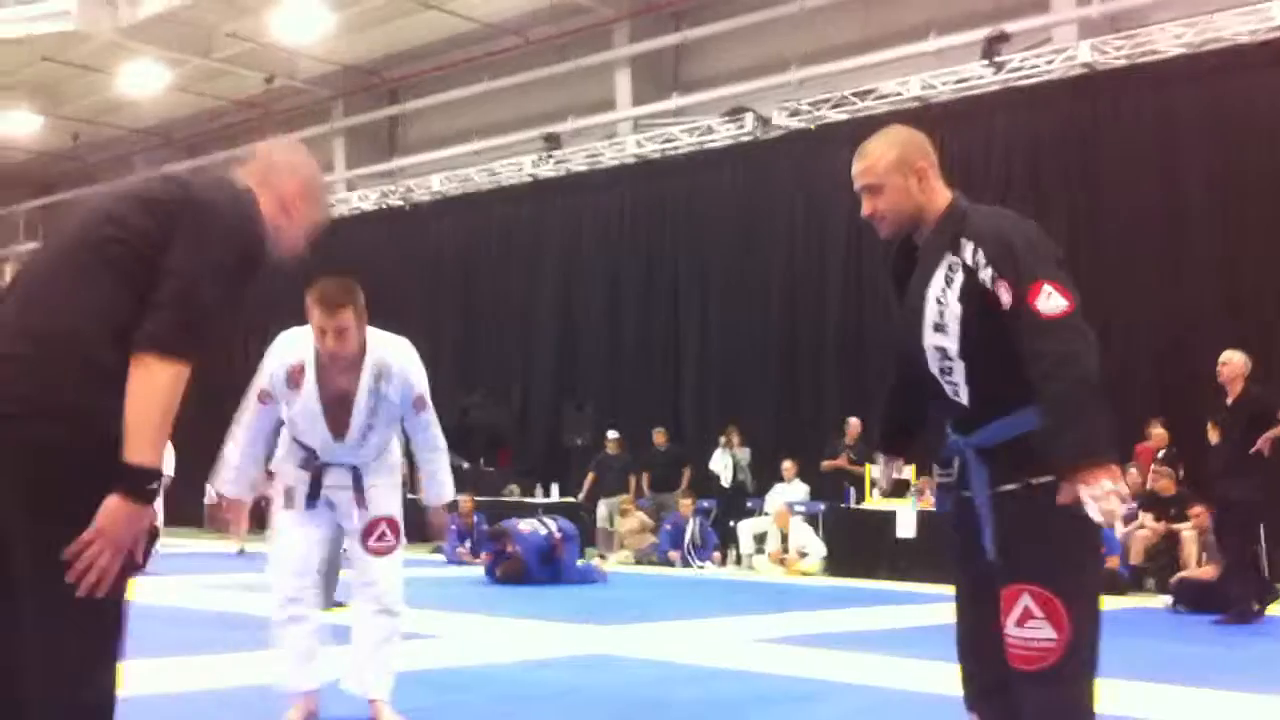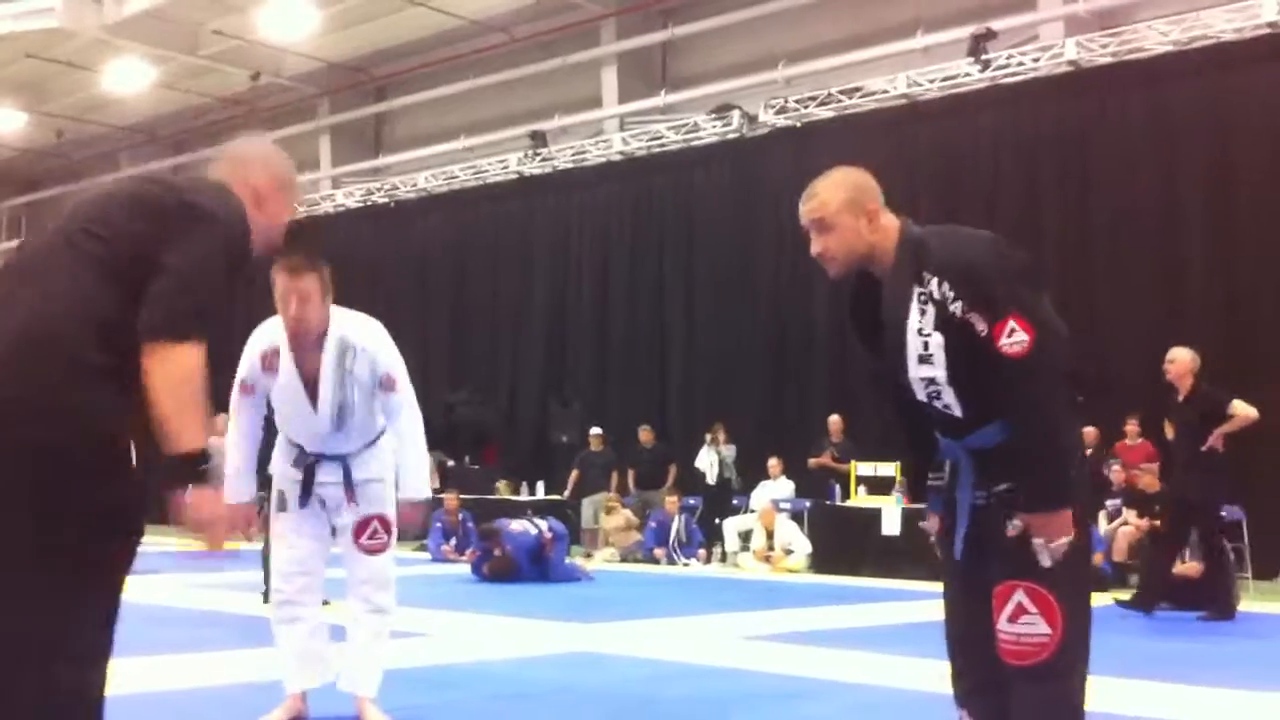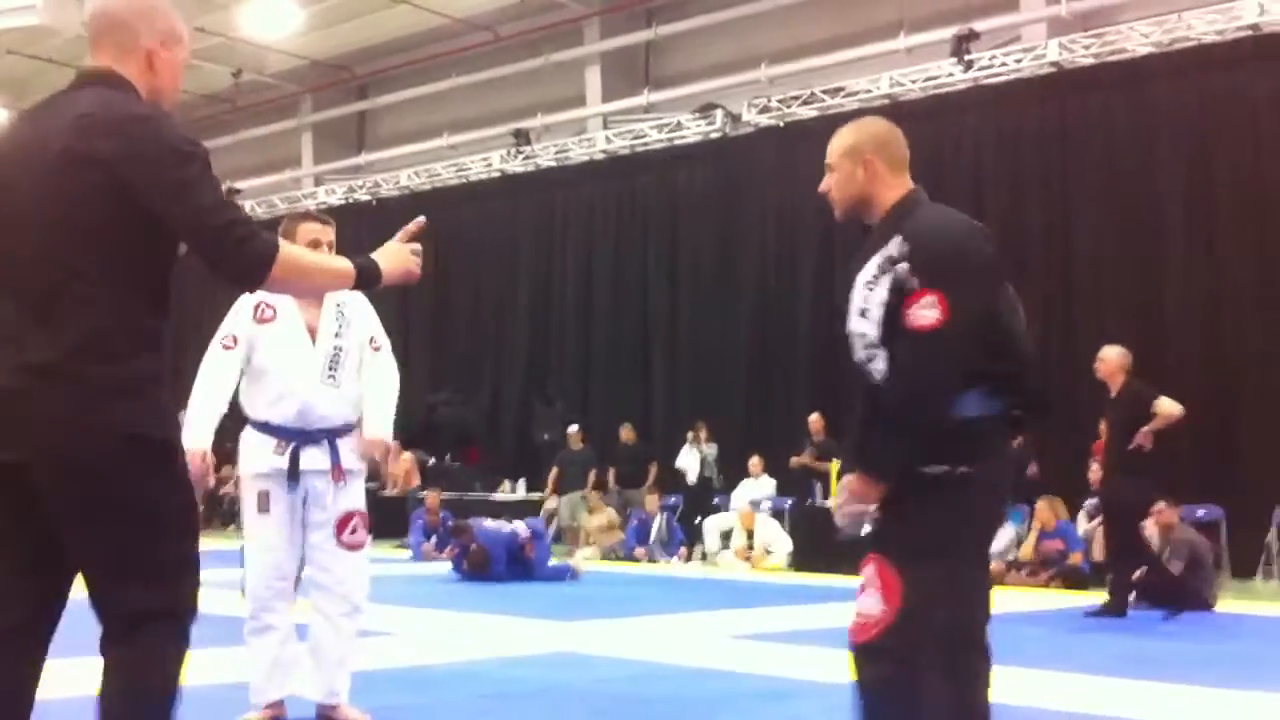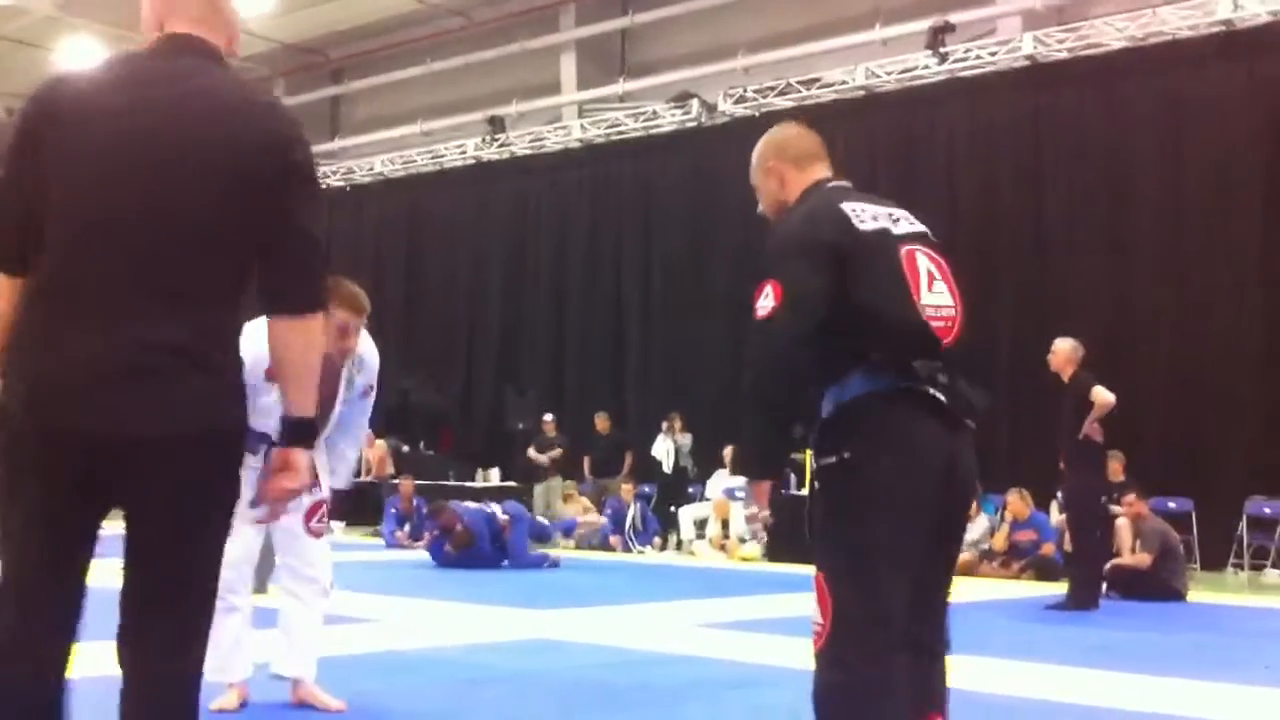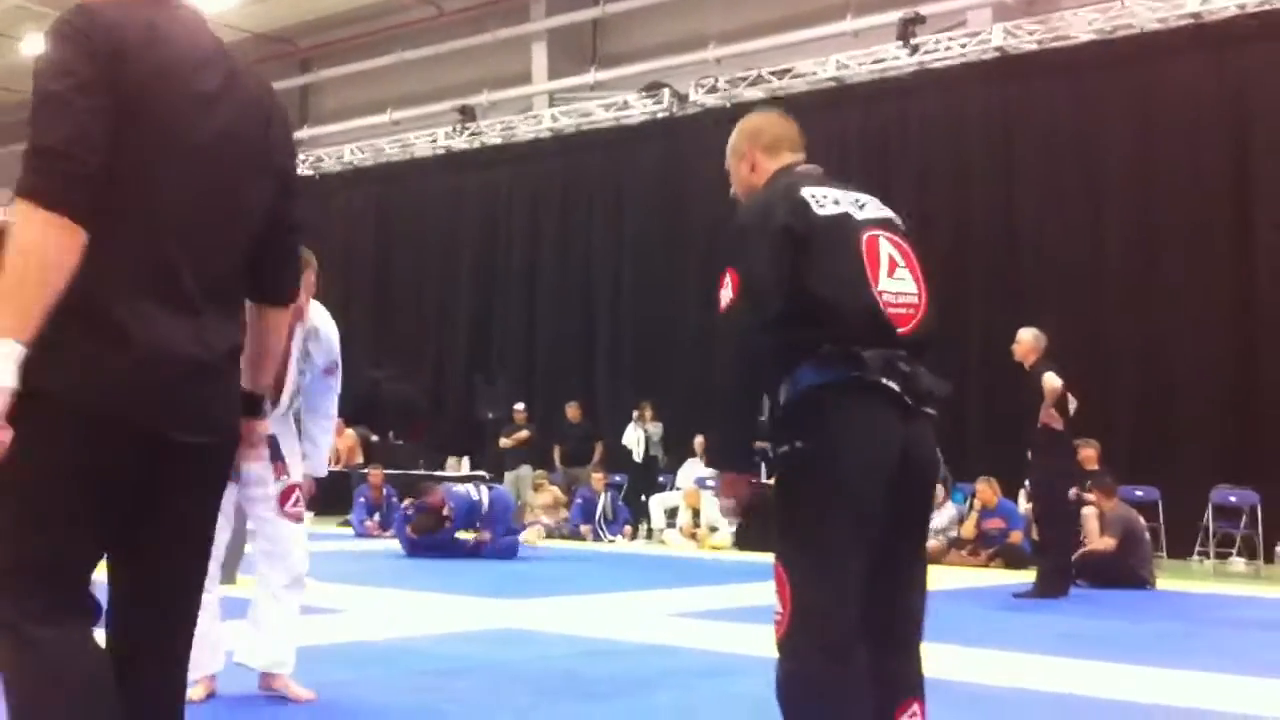
dt=0.5s
person 1, frame 1
left shoulder: (173, 197)
right shoulder: (232, 219)
right elbow: (166, 345)
right wrist: (138, 486)
right hip: (58, 416)
right knee: (70, 648)
person 1, frame 2
left shoulder: (143, 199)
right shoulder: (217, 217)
right elbow: (172, 336)
right wrist: (193, 469)
right hip: (56, 414)
right knee: (62, 633)
person 1, frame 3
right shoulder: (143, 134)
right elbow: (246, 257)
left wrist: (161, 242)
right wrist: (369, 270)
right hip: (101, 418)
right knee: (150, 609)
person 1, frame 4
left shoulder: (62, 100)
right shoulder: (269, 130)
right elbow: (297, 298)
right wrist: (298, 431)
right hip: (188, 411)
right knee: (167, 624)
person 1, frame 5
right shoulder: (263, 107)
left elbow: (58, 206)
right elbow: (276, 287)
right wrist: (249, 401)
left hip: (79, 384)
right hip: (196, 401)
right knee: (156, 627)
person 2, frame 1
left shoulder: (1002, 241)
right shoulder: (917, 261)
left elbow: (1063, 348)
left wrist: (1089, 455)
right wrist: (897, 440)
left hip: (1037, 475)
right hip: (978, 474)
left knee: (1047, 656)
right knee: (985, 652)
person 2, frame 2
left shoulder: (969, 261)
right shoulder: (874, 297)
left elbow: (1038, 380)
left wrist: (1049, 497)
right wrist: (928, 490)
left hip: (1033, 473)
right hip: (967, 475)
left knee: (1038, 653)
right knee: (974, 647)
person 2, frame 3
left shoulder: (939, 240)
right shoulder: (887, 249)
left elbow: (930, 371)
left wrist: (878, 470)
right wrist: (860, 463)
left hip: (953, 461)
right hip: (931, 463)
left knee: (887, 639)
right knee: (945, 637)
person 2, frame 4
left shoulder: (804, 229)
right shoulder: (900, 222)
left elbow: (778, 353)
left wrist: (761, 464)
left hip: (877, 435)
right hip: (946, 433)
left knee: (857, 638)
right knee: (912, 629)
person 2, frame 5
left shoulder: (769, 213)
right shoulder: (870, 208)
left elbow: (745, 340)
left wrist: (731, 456)
left hip: (834, 426)
right hip: (907, 422)
left knee: (819, 626)
right knee: (890, 619)
person 3, frame 1
left shoulder: (398, 360)
right shoulder: (287, 353)
left elbow: (425, 431)
right elbow: (253, 424)
left wrist: (437, 496)
right wrist: (237, 487)
left hip: (371, 473)
right hip: (304, 468)
left knee: (381, 585)
right knee: (291, 583)
person 3, frame 2
left shoulder: (367, 338)
right shoulder: (263, 344)
left elbow: (405, 412)
right elbow: (244, 422)
left wrist: (413, 490)
right wrist: (239, 493)
left hip: (363, 466)
right hip: (299, 469)
left knee: (372, 581)
right knee: (292, 582)
person 3, frame 3
left shoulder: (355, 307)
right shoulder: (254, 306)
left elbow: (382, 374)
right elbow: (217, 373)
left wrist: (378, 428)
right wrist: (196, 438)
left hip: (337, 458)
right hip: (270, 455)
left knee: (343, 583)
right knee: (268, 582)
person 3, frame 4
left shoulder: (365, 358)
right shoulder: (260, 344)
left elbow: (353, 426)
left wrist: (335, 479)
right hip: (243, 456)
left knee: (309, 571)
right knee: (229, 567)
left ankle: (302, 679)
right ankle: (236, 680)
person 3, frame 5
left shoulder: (322, 330)
left elbow: (321, 405)
left wrist: (313, 468)
left hip: (274, 451)
left knee: (286, 560)
right knee: (200, 561)
left ankle: (273, 669)
right ankle: (203, 672)
person 4, frame 1
left shoulder: (1256, 399)
right shoulder: (1221, 405)
left hip: (1248, 483)
right hip: (1224, 481)
left knee: (1240, 544)
right knee: (1227, 543)
left ankle: (1241, 608)
person 4, frame 2
left shoulder: (1207, 395)
right shoulder: (1173, 401)
left elbow: (1250, 414)
left wrist: (1217, 433)
left hip: (1204, 480)
right hip: (1179, 480)
left knee: (1211, 543)
right knee: (1166, 540)
left ankle: (1224, 605)
right ankle: (1146, 598)
person 4, frame 3
left shoulder: (1136, 392)
right shoulder: (1111, 399)
left elbow: (1174, 411)
left wrist: (1146, 431)
left hip: (1134, 478)
right hip: (1113, 477)
left knee: (1131, 541)
right knee: (1115, 541)
right ankle: (1117, 601)
person 4, frame 4
left shoulder: (1082, 381)
right shoulder: (1070, 386)
left elbow: (1107, 400)
left wrist: (1090, 423)
left hip: (1086, 467)
right hip: (1075, 466)
left knee: (1083, 530)
right knee: (1082, 529)
left ankle: (1082, 594)
right ankle: (1085, 593)
person 4, frame 5
left shoulder: (1040, 370)
right shoulder: (1041, 371)
left elbow: (1054, 386)
right elbow: (1069, 400)
left wrist: (1046, 411)
right wrist: (1060, 416)
left hip: (1051, 456)
right hip: (1052, 454)
left knee: (1049, 518)
right knee: (1056, 518)
left ankle: (1050, 583)
right ankle: (1057, 581)
